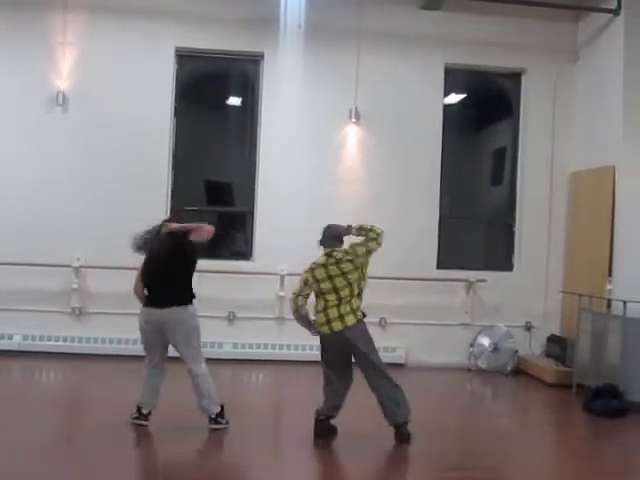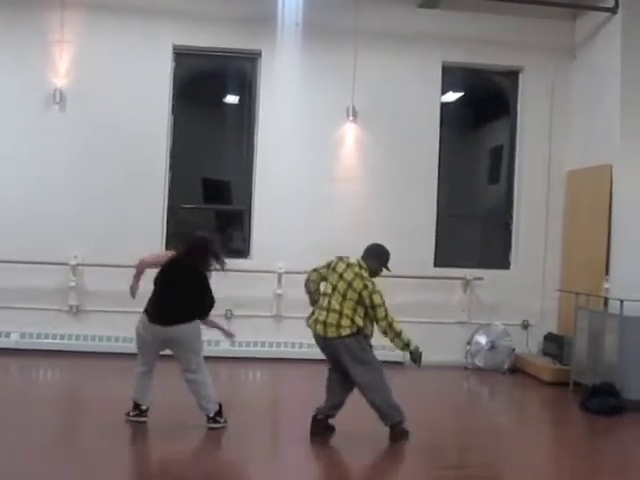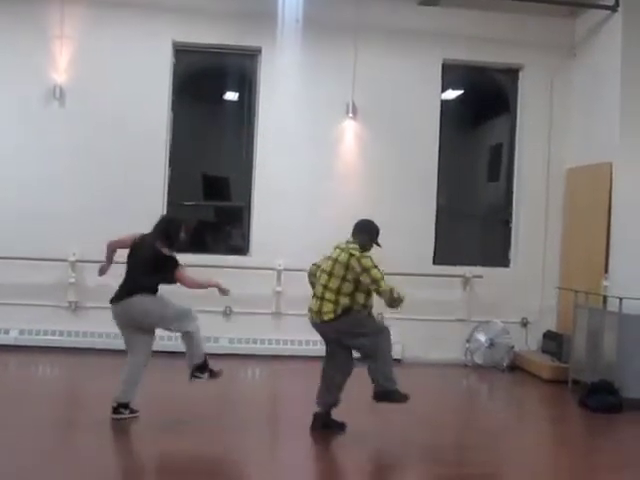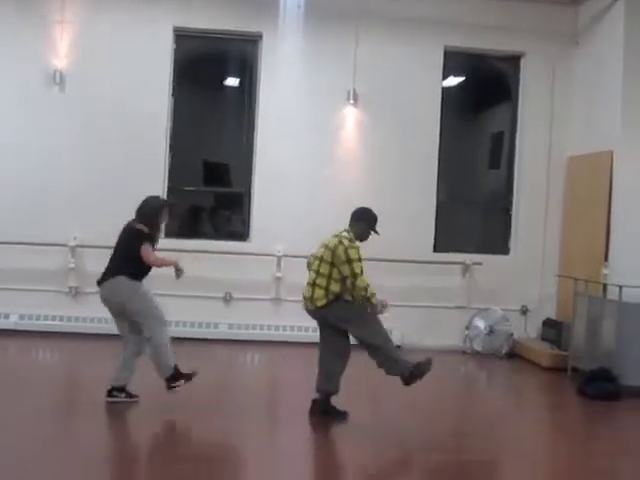
dt=0.4s
person 1, frame 1
left shoulder: (313, 269)
right shoulder: (352, 256)
left elbow: (297, 303)
right elbow: (376, 235)
left wrist: (310, 325)
right wrist: (349, 229)
left hip: (327, 331)
right hip: (352, 326)
left knee: (336, 377)
right knee: (377, 374)
left ankle: (324, 420)
right ankle: (400, 424)
person 1, frame 2
left shoulder: (337, 263)
right shoulder: (368, 287)
left elbow: (311, 279)
right elbow: (385, 323)
left wrist: (318, 305)
right wrist: (410, 347)
left hip: (320, 330)
right hip: (344, 334)
left knee: (341, 373)
right knee: (371, 376)
left ankle: (322, 417)
right ankle: (396, 424)
person 1, frame 3
left shoulder: (336, 251)
right shoulder: (358, 258)
left elbow: (313, 272)
right elbow: (382, 287)
right wrist: (396, 298)
left hip: (320, 316)
right hip: (336, 317)
left knee: (338, 363)
right knee: (380, 335)
left ankle: (323, 414)
right ankle: (385, 388)
person 1, frame 4
left shoulder: (335, 240)
right shoulder: (348, 246)
left elbow: (312, 263)
right elbow: (357, 283)
right wrist: (375, 304)
left hip: (317, 302)
right hip: (326, 303)
left knee: (335, 350)
right knee: (372, 330)
left ankle: (322, 400)
right ankle: (405, 370)
person 2, frame 1
left shoulder: (151, 258)
right shoulder: (184, 248)
left elbow: (138, 290)
right elbow: (209, 230)
right wrist: (180, 227)
left hip: (152, 315)
right hip: (181, 314)
left knee: (154, 366)
right knee: (196, 366)
left ankle: (143, 411)
right ankle: (215, 414)
person 2, frame 2
left shoulder: (173, 260)
right shoulder: (202, 282)
left elbow: (142, 263)
right elbow: (202, 316)
left wrist: (135, 282)
right wrist: (222, 328)
left hip: (152, 325)
right hip: (184, 329)
left knee: (144, 366)
right knee: (195, 371)
left ankle: (139, 408)
right ankle: (213, 414)
person 2, frame 3
left shoulder: (141, 241)
right shoulder: (165, 256)
left elbow: (111, 244)
right elbow: (187, 282)
left wrist: (107, 264)
right wrist: (215, 285)
left hip: (120, 306)
right hip: (140, 303)
left knee: (137, 356)
right knee: (188, 319)
left ankle: (121, 405)
right ankle: (199, 366)
person 2, frame 4
left shoulder: (133, 229)
right shoulder: (141, 232)
right elbow: (150, 259)
right wrist: (175, 263)
left hip: (109, 288)
right hip: (122, 285)
left knee: (133, 339)
right knee: (156, 325)
left ankle: (118, 388)
right ankle: (171, 374)
